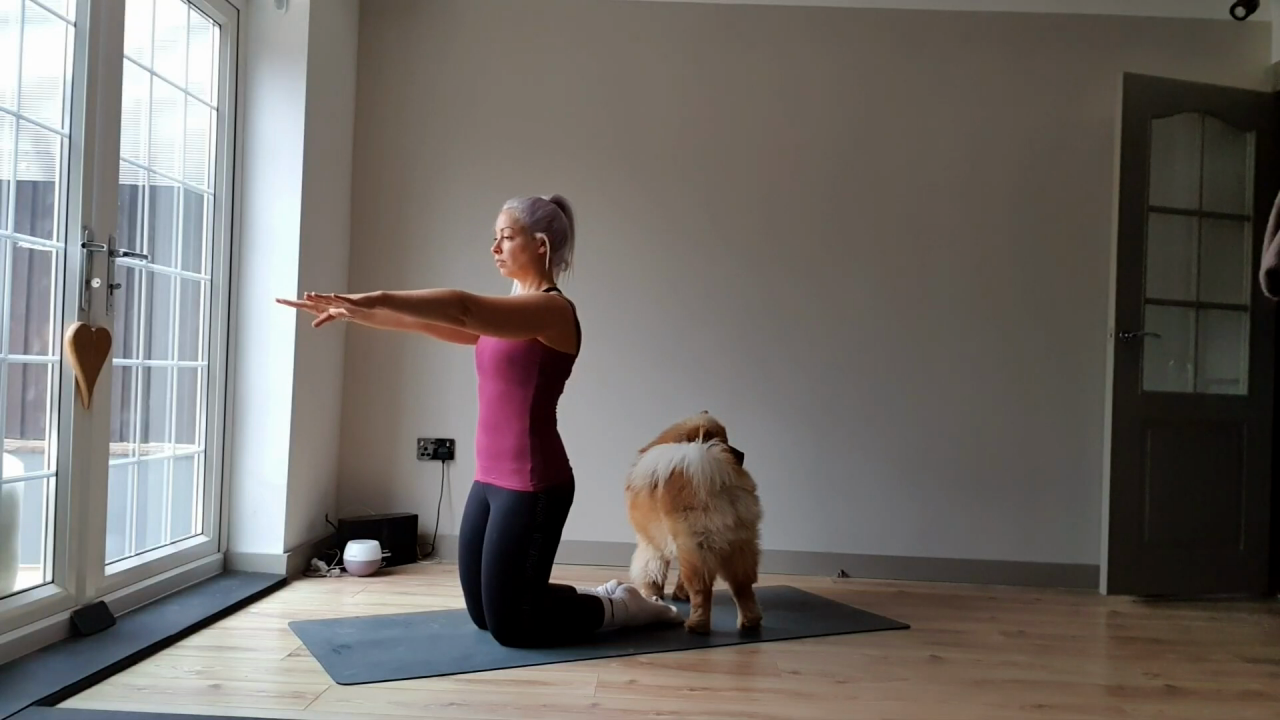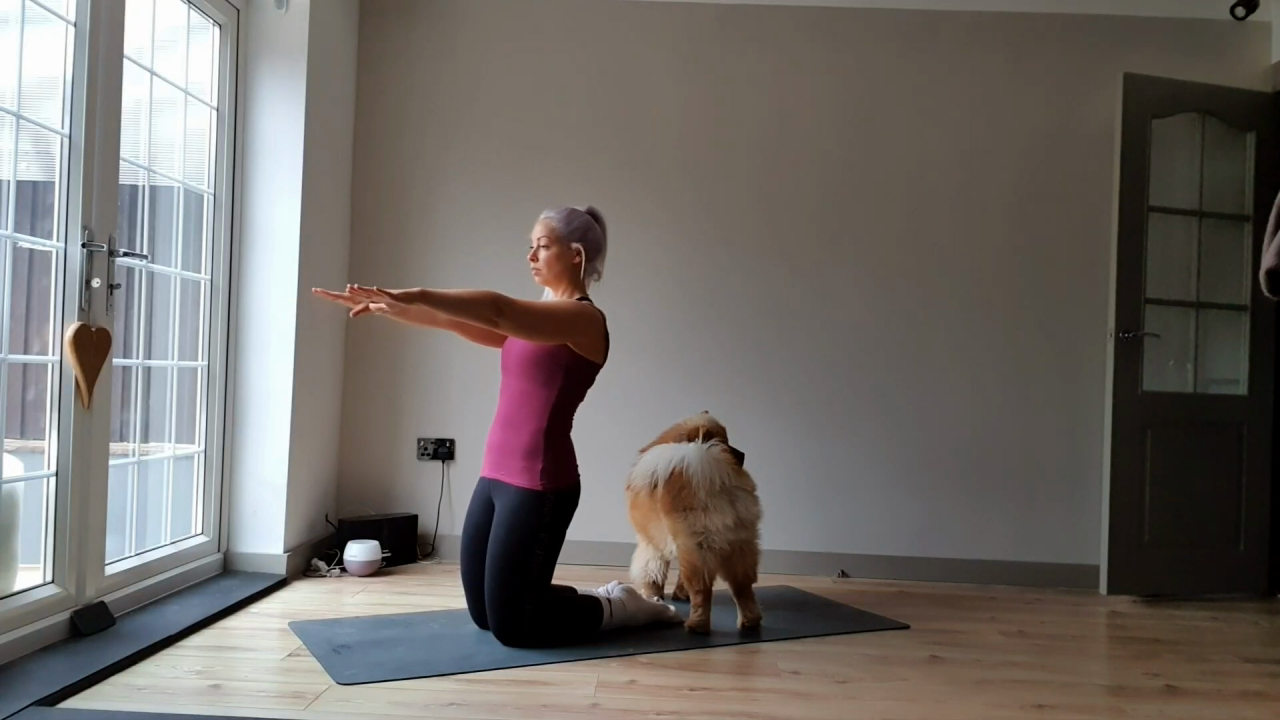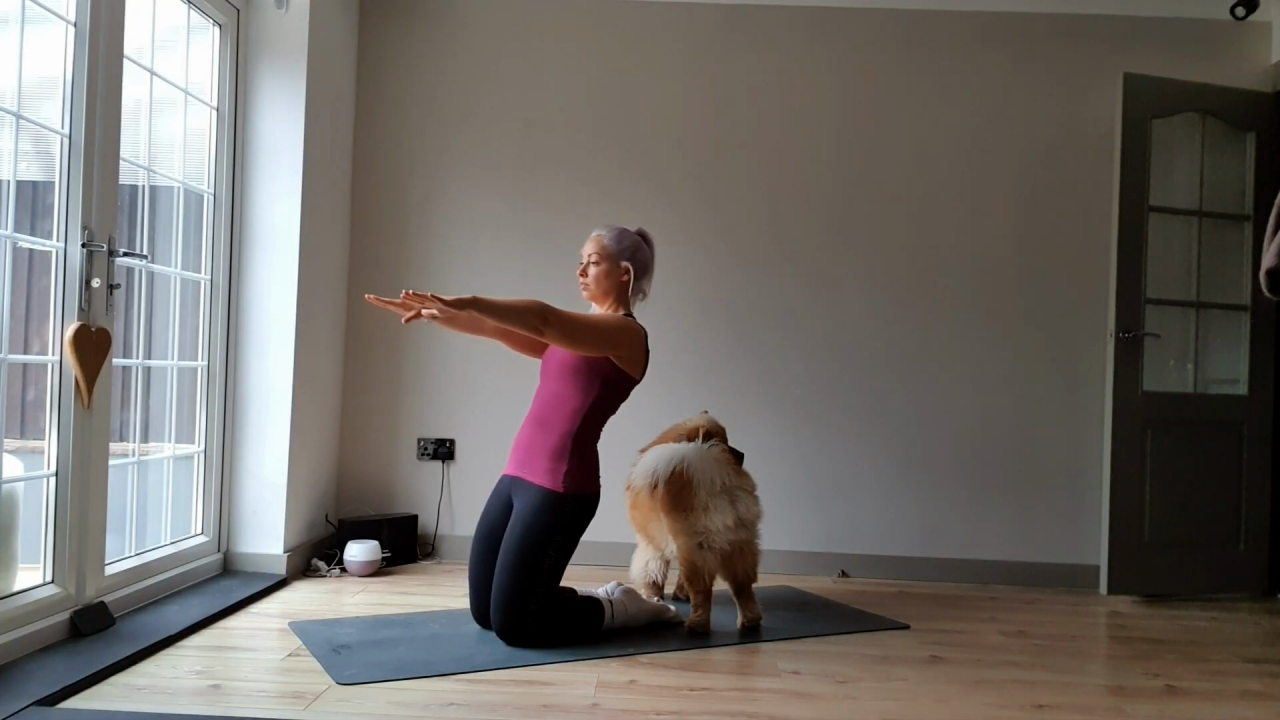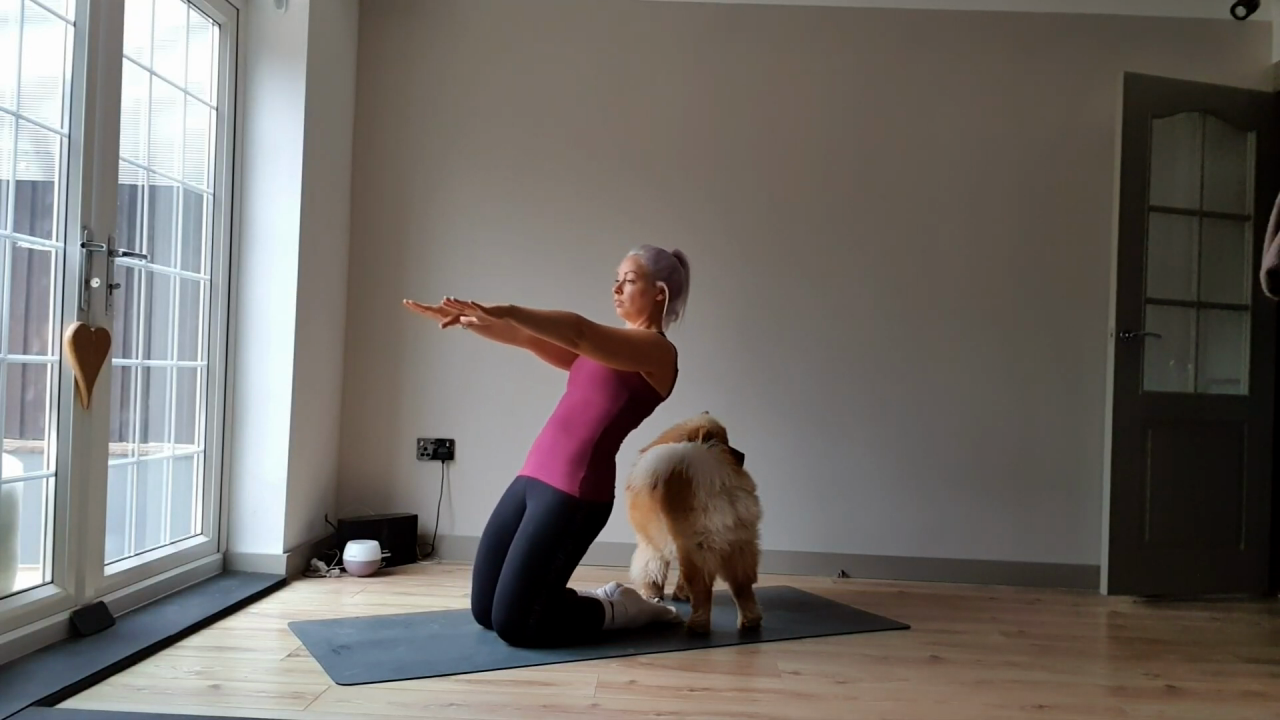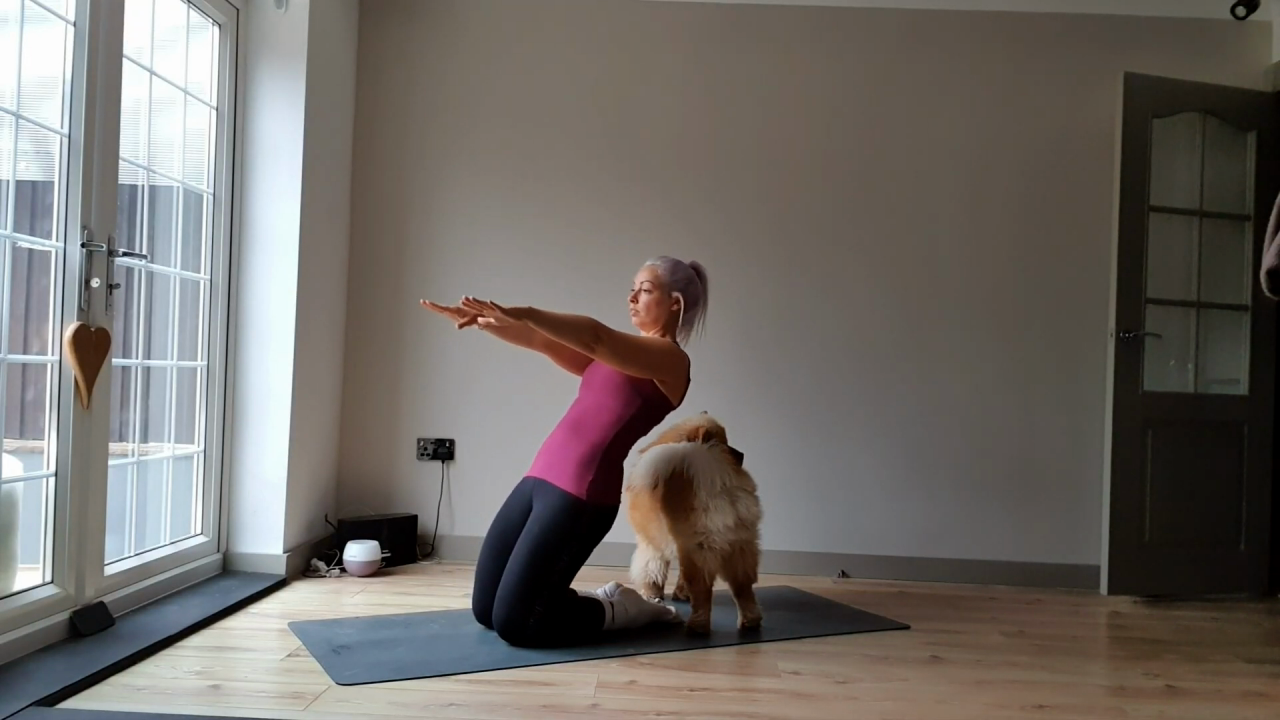
dt=1s
person 1, frame 1
left shoulder: (553, 310)
right shoulder: (505, 316)
left elbow: (463, 308)
right elbow: (427, 322)
left wrist: (377, 298)
right wrist: (351, 311)
left hip: (533, 485)
right hip: (492, 479)
left knee: (510, 625)
right knee: (483, 612)
left ankle: (619, 606)
right ankle: (600, 596)
person 1, frame 2
left shoulder: (585, 319)
right shoulder: (532, 322)
left elbow: (496, 310)
right elbow: (455, 320)
left wrist: (416, 294)
right wrist: (383, 306)
left hip: (540, 485)
right hip: (497, 477)
left knee: (511, 625)
right knee: (483, 612)
left ankle: (620, 607)
right ankle: (602, 597)
person 1, frame 3
left shoulder: (627, 334)
right shoulder: (573, 335)
left elbow: (543, 319)
right elbow: (498, 330)
left wrist: (468, 302)
right wrist: (431, 312)
left hip: (561, 485)
right hip: (519, 476)
left knee: (513, 623)
right knee: (484, 612)
left ankle: (621, 609)
right ankle: (602, 599)
person 1, frame 4
left shoulder: (658, 351)
right shoulder: (601, 350)
left elbow: (578, 331)
right elbow: (528, 339)
left wrist: (506, 310)
right wrist: (465, 319)
left hip: (577, 489)
right hip: (534, 477)
left knee: (514, 622)
right knee: (485, 610)
left ankle: (622, 609)
right ankle: (606, 600)
person 1, frame 5
left shoulder: (671, 360)
right shoulder: (614, 356)
left elbow: (594, 336)
right elbow: (543, 342)
left wrist: (525, 313)
right wrist: (484, 321)
left hip: (583, 492)
right hip: (541, 479)
left knee: (514, 622)
right knee: (486, 610)
left ankle: (621, 610)
right ankle: (606, 601)
